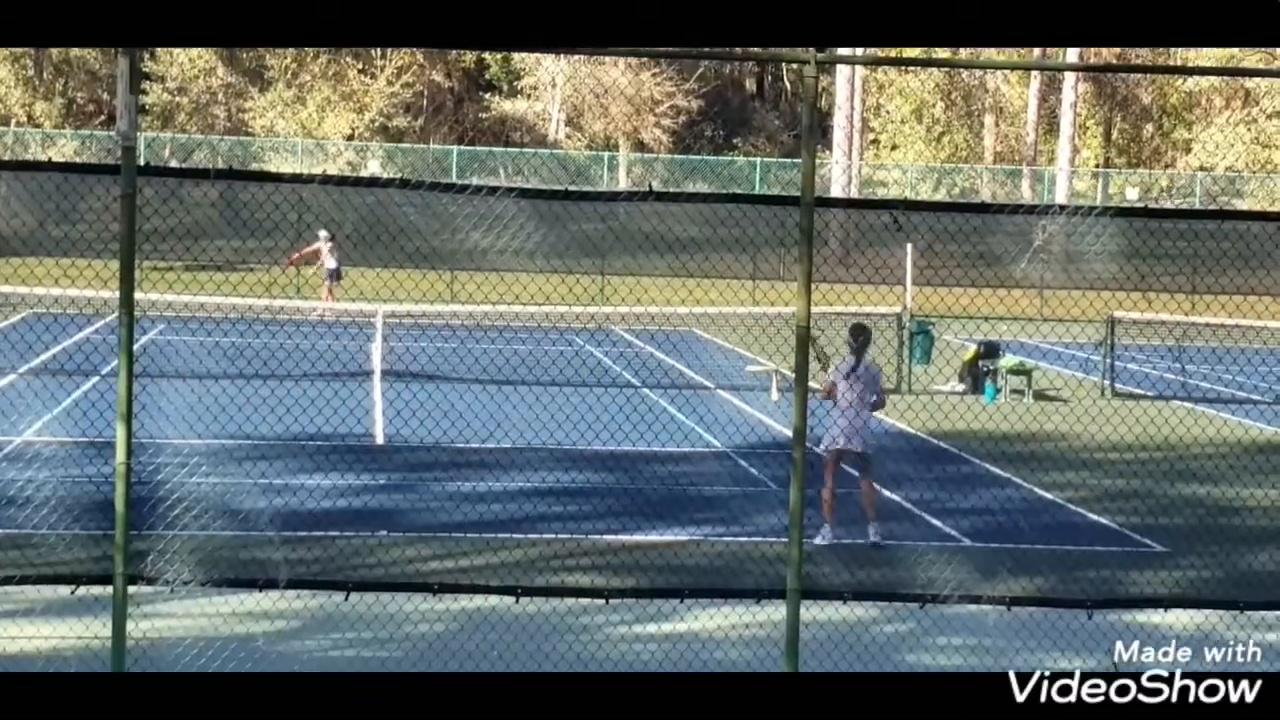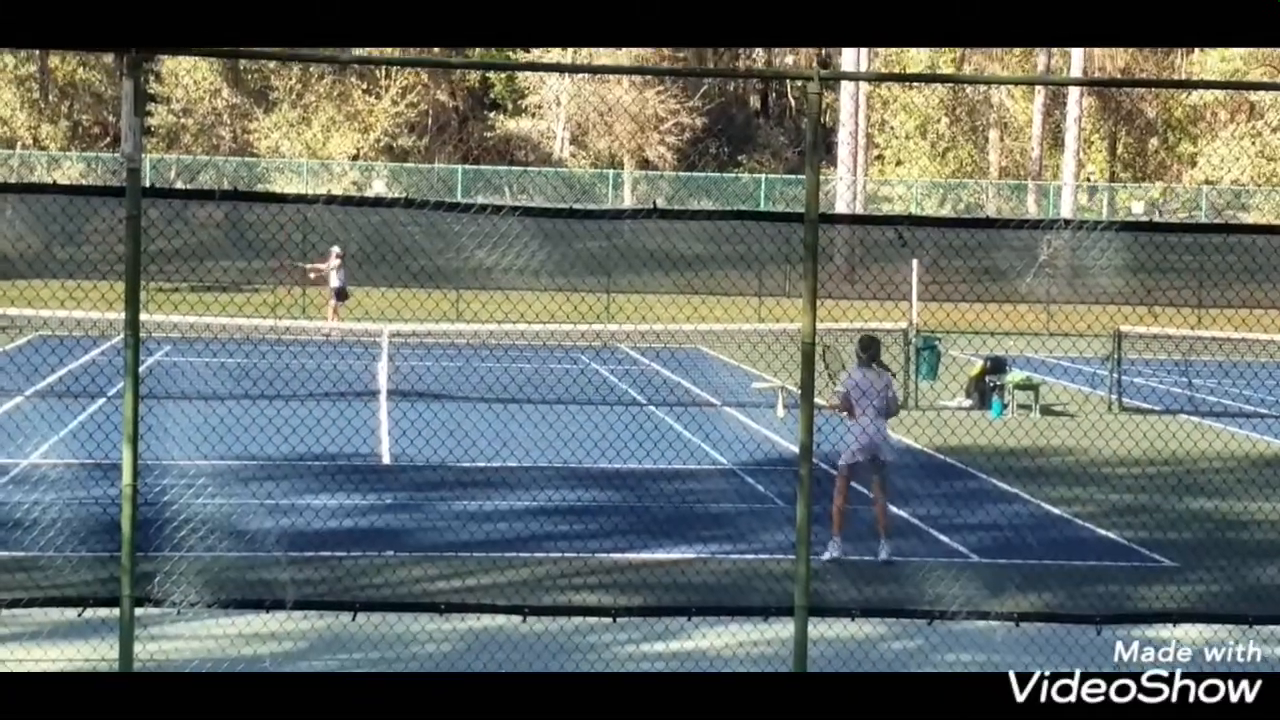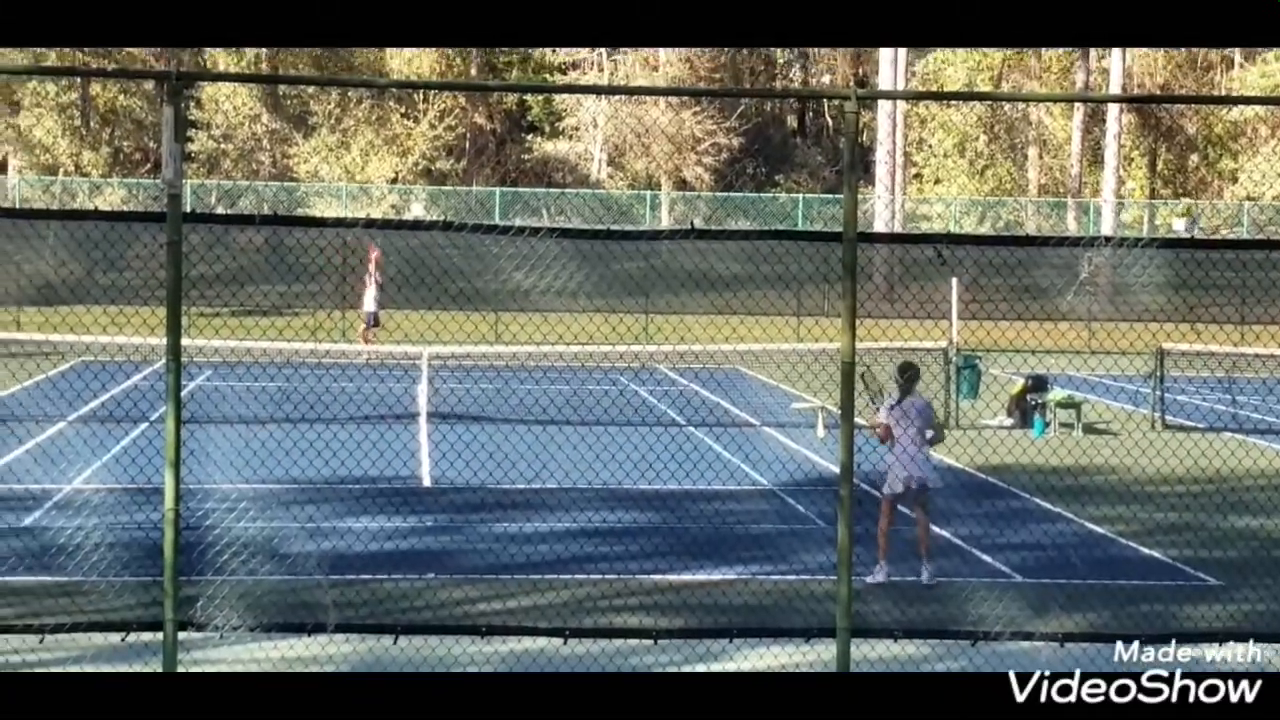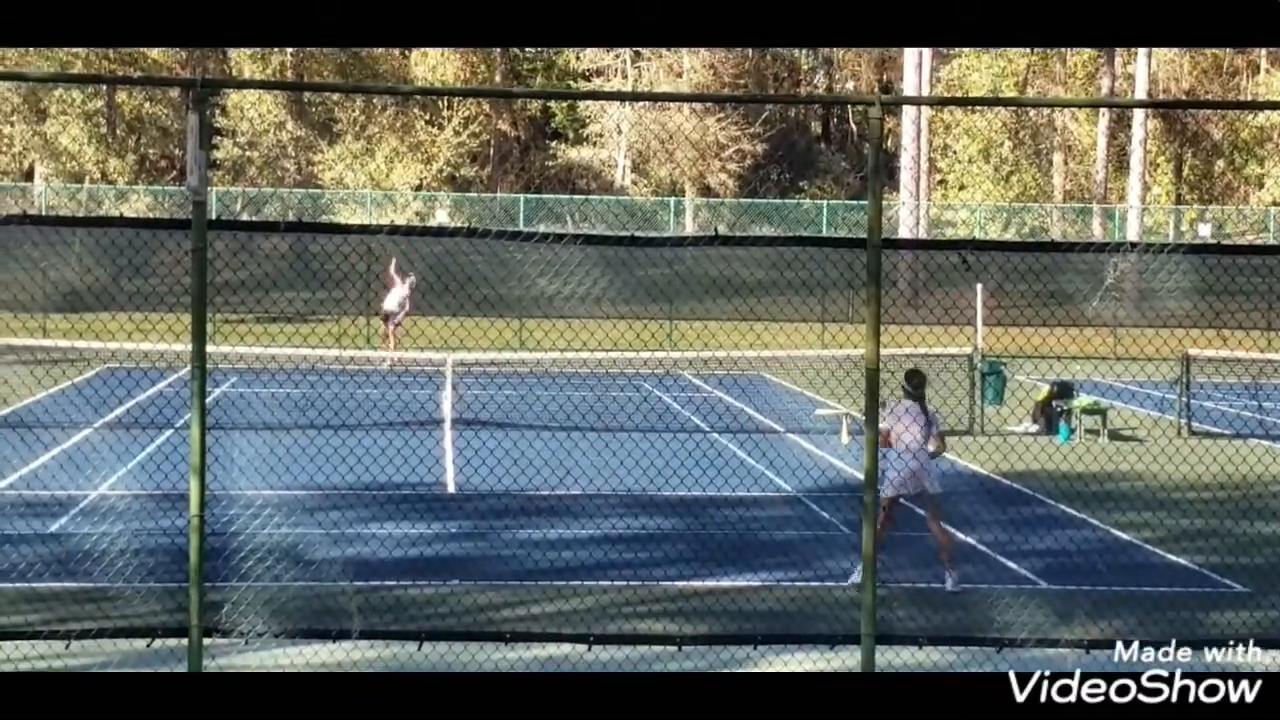
dt=0.5s
person 1, frame 1
left shoulder: (840, 366)
right shoulder: (873, 368)
left elbow: (827, 394)
right elbow: (881, 402)
left wrist: (831, 390)
left hip: (839, 427)
right hip: (861, 427)
left knee: (829, 479)
right knee: (866, 479)
left ankle: (828, 530)
right ankle: (873, 527)
person 1, frame 2
left shoulder: (850, 376)
right shoulder: (885, 377)
left elbow: (842, 406)
right elbow: (894, 409)
left wrist: (837, 401)
left hip: (856, 437)
right hip: (879, 437)
left knee: (840, 493)
right knee: (880, 494)
left ankle: (836, 543)
right ankle: (884, 546)
person 1, frame 3
left shoulder: (889, 405)
right shoulder: (925, 404)
left elbow: (883, 436)
right elbow: (939, 436)
left wrist: (877, 426)
left hip: (898, 466)
right hip: (921, 466)
left knee: (886, 517)
right knee: (921, 517)
left ankle: (882, 567)
right ankle: (926, 568)
person 1, frame 4
left shoulder: (891, 411)
right shoulder: (928, 414)
left elbow: (882, 442)
right elbow: (940, 447)
left hip: (897, 471)
right hip: (922, 471)
left knee: (882, 521)
right knee: (935, 523)
left ankle: (864, 570)
right ankle: (950, 574)
